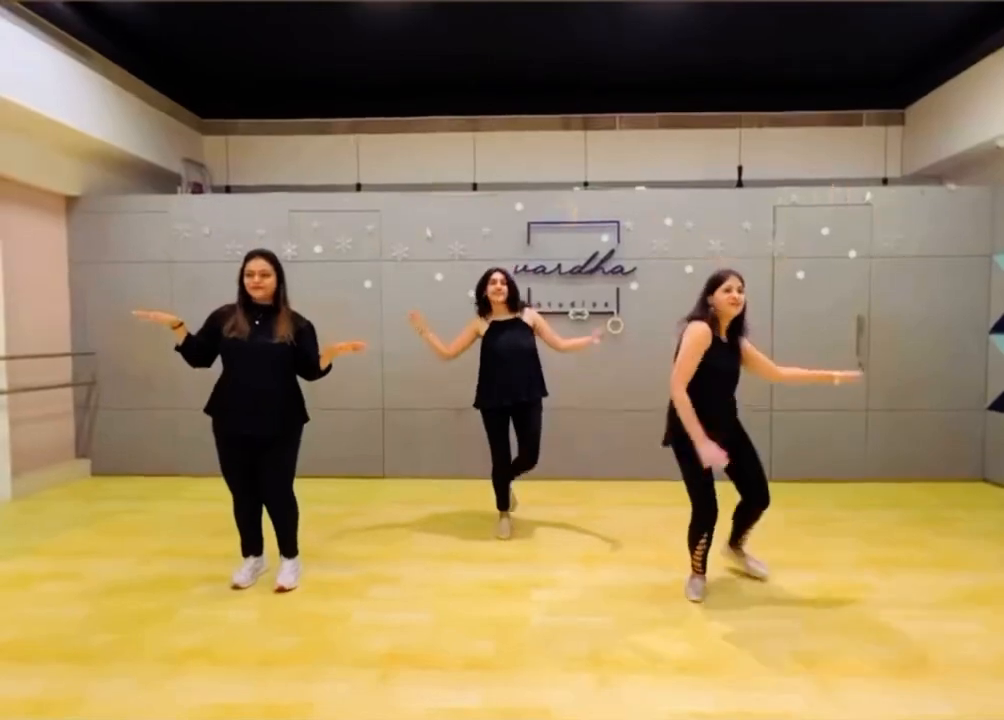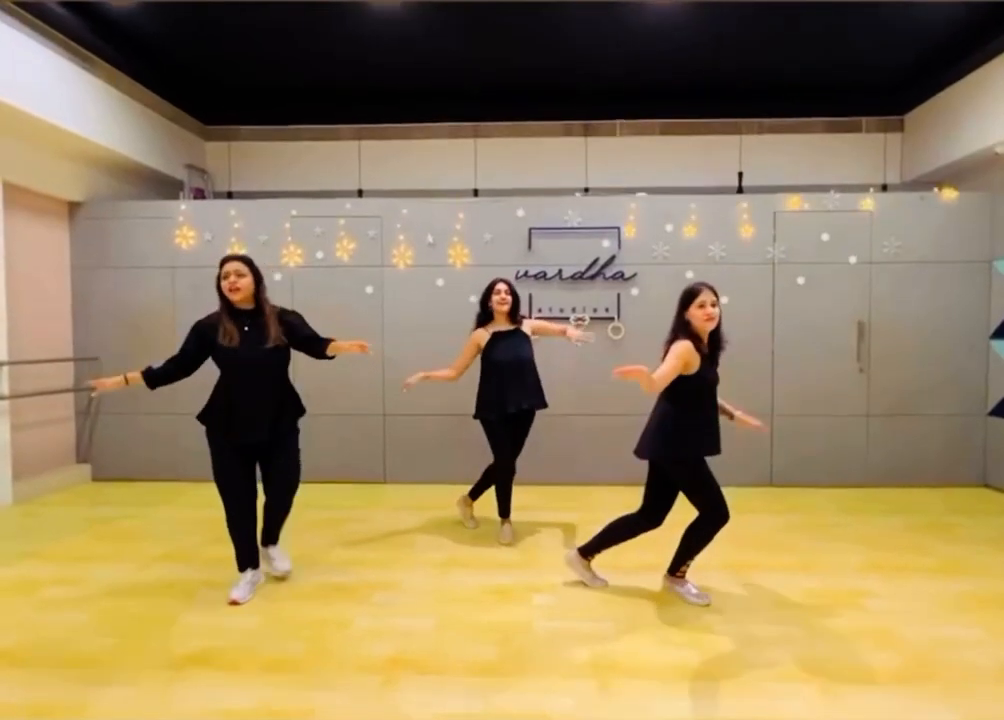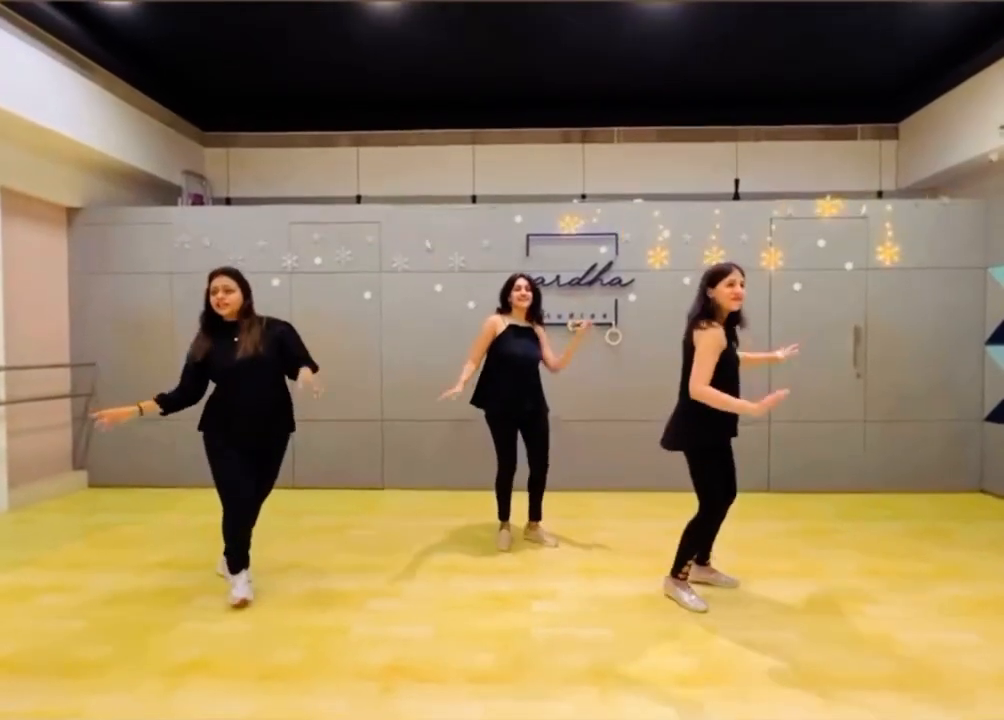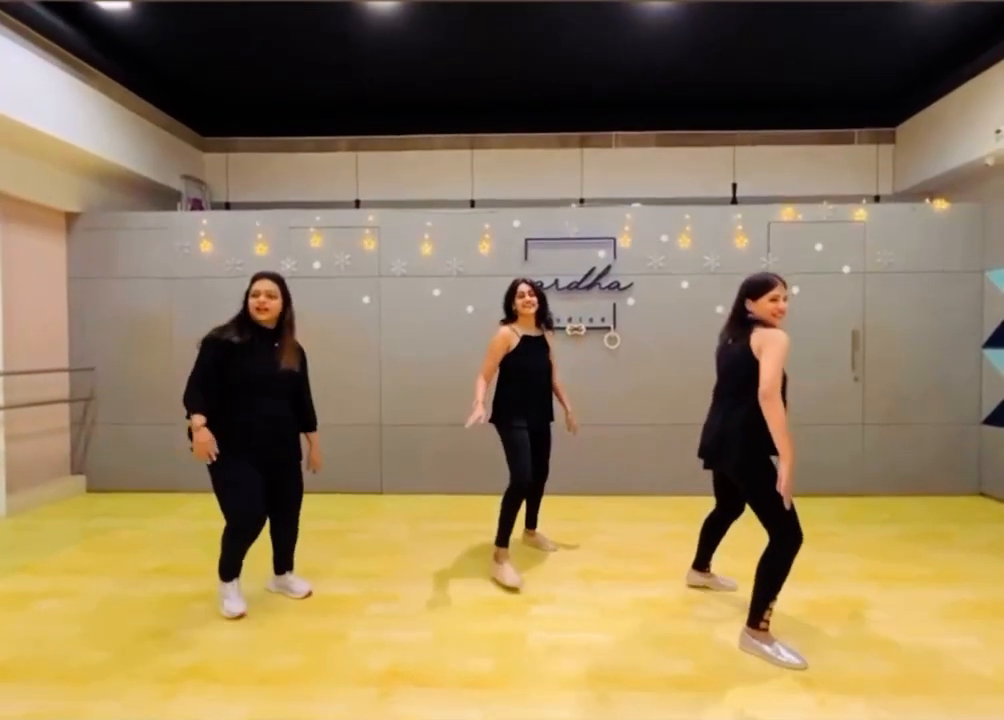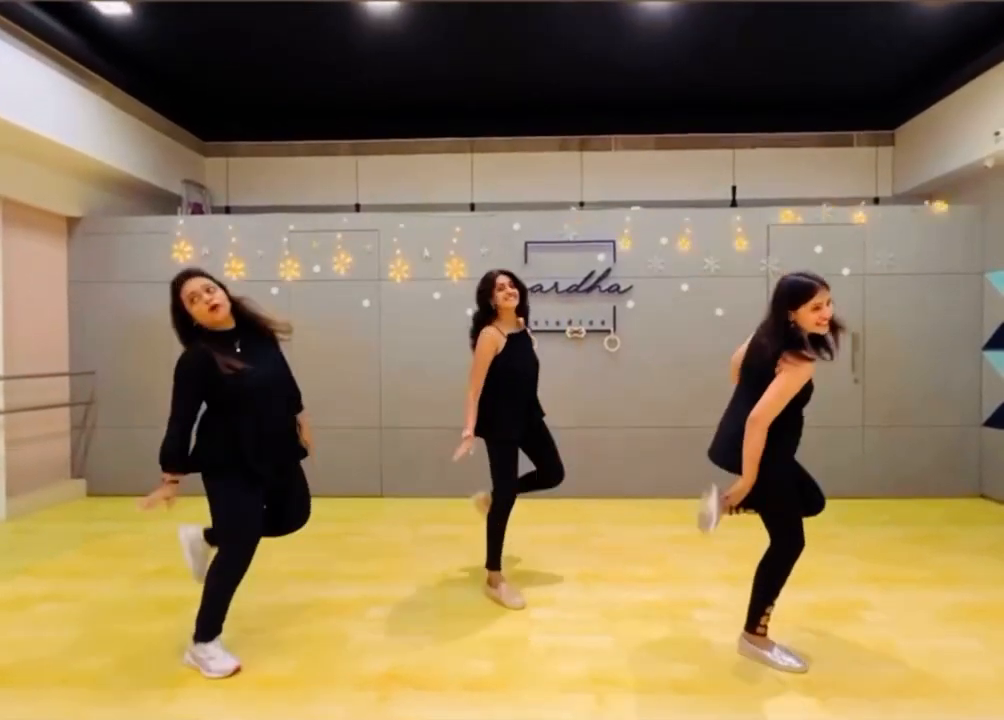
dt=0.4s
person 1, frame 1
left shoulder: (736, 338)
right shoulder: (698, 330)
left elbow: (776, 373)
right elbow: (677, 389)
left wrist: (832, 376)
right wrist: (701, 442)
left hip: (726, 427)
right hip: (692, 434)
left knee: (758, 495)
right knee: (706, 508)
left ankle: (737, 549)
right ankle: (697, 573)
person 1, frame 2
left shoulder: (710, 346)
right shoulder: (683, 348)
right elbow: (656, 385)
left wrist: (735, 414)
right wrist: (643, 376)
left hip: (679, 442)
right hip: (674, 445)
left knee: (651, 514)
right knee: (715, 513)
left ankle: (582, 554)
right ankle: (677, 576)
person 1, frame 3
left shoulder: (719, 328)
right shoulder: (710, 331)
right elbow: (698, 389)
left wrist: (774, 356)
right wrist: (753, 407)
left hip: (707, 428)
right hip: (699, 429)
left knee: (722, 495)
right knee: (715, 503)
left ankle: (699, 564)
right ankle: (677, 579)
person 1, frame 4
left shoulder: (732, 338)
right shoulder: (771, 338)
right elbow: (768, 395)
right wrist: (788, 457)
left hip: (721, 440)
right hip: (742, 446)
left knee: (729, 507)
right knee: (787, 534)
left ankle: (700, 571)
right ankle: (756, 632)
person 1, frame 5
left shoulder: (768, 336)
right shoulder: (799, 360)
left elbow: (735, 364)
right elbow: (759, 420)
right wrist: (747, 479)
left hip: (745, 441)
right hip: (759, 451)
left knee: (811, 501)
right knee: (789, 541)
left ankle: (724, 501)
right ankle: (754, 637)
person 2, frame 1
left shoulder: (295, 325)
right shoulder: (225, 318)
left elbow: (309, 370)
right elbow: (199, 356)
left wrist: (334, 351)
right wrist: (175, 325)
left hip: (280, 423)
right hip: (231, 421)
left knee: (277, 490)
right knee: (243, 491)
left ankle: (290, 560)
right ankle: (252, 558)
person 2, frame 2
left shoulder: (284, 321)
right shoulder: (209, 328)
left elbow: (315, 345)
right elbow: (177, 367)
left wrist: (342, 346)
right wrist: (126, 379)
left hip: (279, 424)
right hip: (229, 428)
left knee: (283, 488)
right knee: (237, 499)
left ankle: (270, 545)
right ankle: (248, 571)
person 2, frame 3
left shoulder: (276, 331)
right shoulder: (206, 343)
left elbow: (300, 364)
right elbow: (187, 393)
left wrist: (306, 373)
right wrist: (135, 410)
left hip: (272, 431)
right hip: (225, 434)
left knee: (254, 497)
right knee: (237, 501)
left ankle: (233, 557)
right ankle: (237, 572)
person 2, frame 4
left shoulder: (292, 349)
right shoulder: (225, 339)
left elbow: (301, 398)
right elbow: (200, 385)
left wrist: (311, 441)
right wrist: (199, 427)
left hip: (282, 446)
right hip: (233, 445)
left knee: (286, 512)
right knee: (245, 518)
left ankle: (282, 575)
right ankle: (228, 580)
person 2, frame 5
left shoulder: (260, 334)
right shoulder: (198, 358)
left elbow: (285, 382)
right elbow: (182, 421)
left wrist: (301, 421)
right wrist: (170, 479)
left hip: (277, 453)
right hip: (230, 463)
left knee: (294, 515)
right knee: (239, 546)
left ankle: (205, 539)
right ankle: (203, 644)
person 3, frame 1
left shoulder: (528, 315)
right shoulder: (480, 324)
left elbow: (559, 344)
right elbow: (447, 353)
left wrist: (588, 341)
right wrist: (424, 331)
left hip: (528, 398)
right hip: (494, 400)
left knee: (530, 457)
right knee: (500, 457)
left ankle: (505, 480)
right ankle: (503, 513)
person 3, frame 2
left shoulder: (527, 326)
right shoulder: (481, 335)
left elbow: (567, 331)
right elbow: (455, 372)
left wrist: (574, 331)
right wrist: (424, 375)
left hip: (525, 407)
right hip: (494, 410)
left knee: (505, 463)
right knee: (505, 466)
left ankle: (468, 500)
right ankle: (504, 520)
person 3, frame 3
left shoulder: (536, 330)
right shoulder: (495, 322)
left elbow: (555, 365)
right elbow: (473, 361)
left wrist: (577, 338)
right wrist: (460, 384)
left hip: (532, 405)
right hip: (499, 405)
left knee: (540, 464)
right knee: (507, 465)
left ankle: (534, 524)
right ankle: (503, 525)
person 3, frame 4
left shoulder: (545, 334)
right shoulder: (506, 334)
right elbow: (485, 375)
left wrist: (567, 406)
right wrist: (479, 404)
left hip: (540, 415)
right hip: (512, 417)
left knee: (539, 475)
right knee: (521, 478)
left ankle: (531, 532)
right ankle: (500, 555)
person 3, frame 5
left shoulder: (522, 326)
right shoulder: (490, 335)
right elbow: (474, 389)
right wrist: (469, 431)
left hip: (528, 418)
right hip: (499, 423)
left knee: (553, 474)
right knee: (506, 496)
left ankle: (492, 498)
right ankle: (494, 579)
